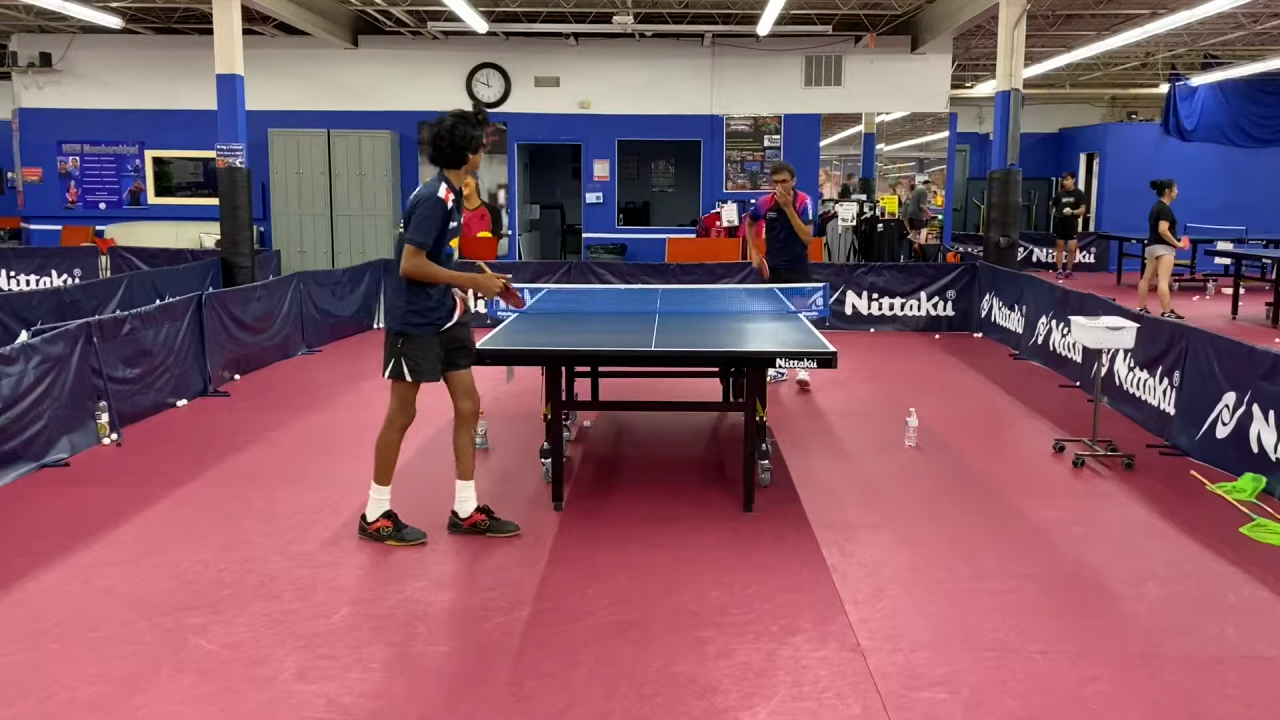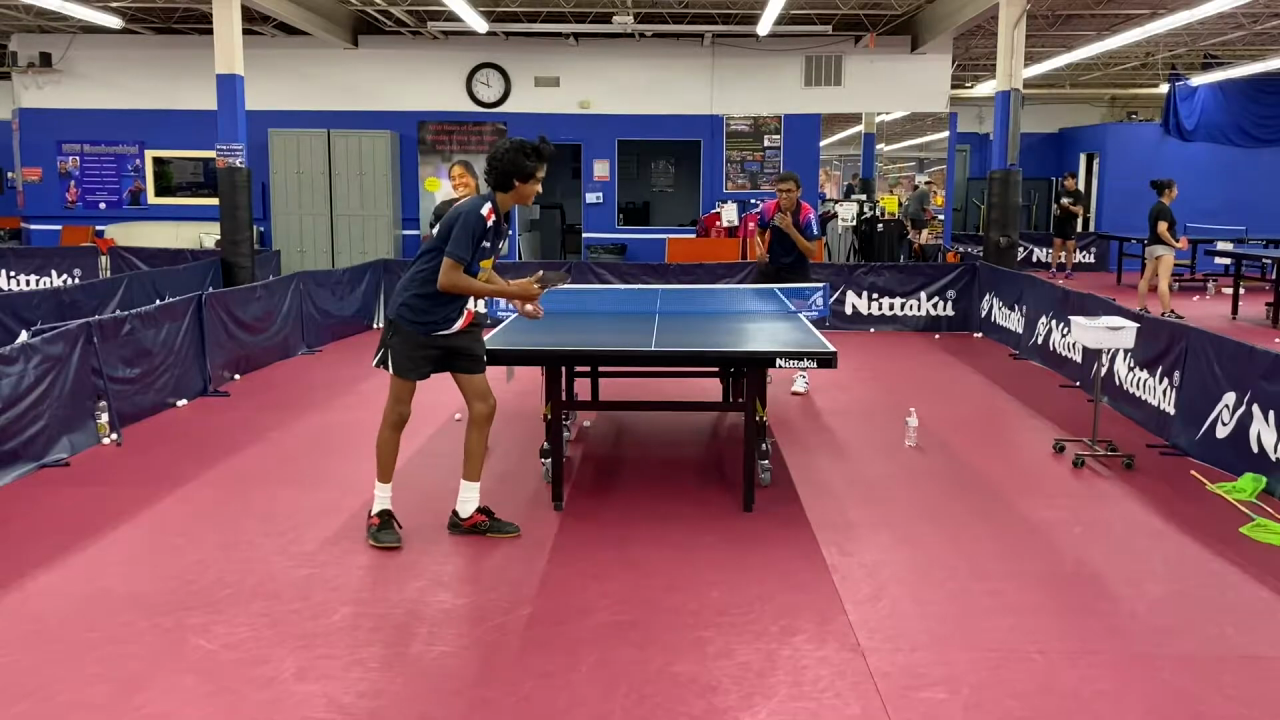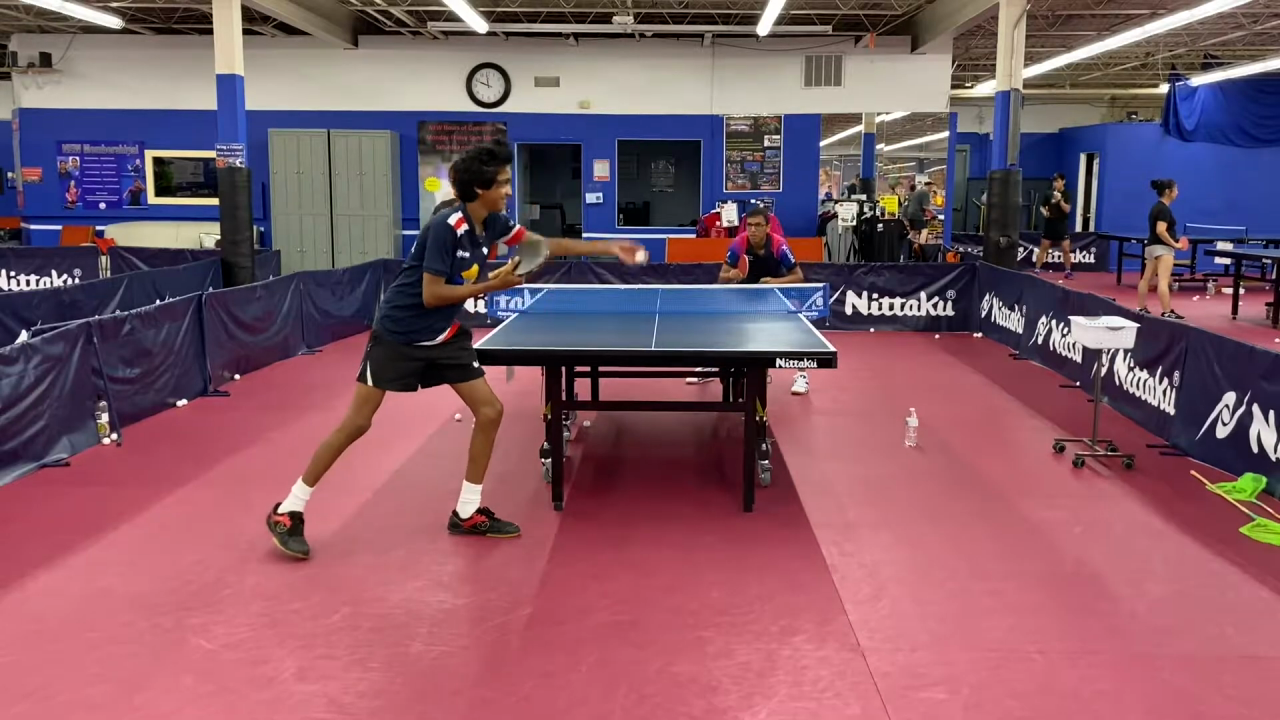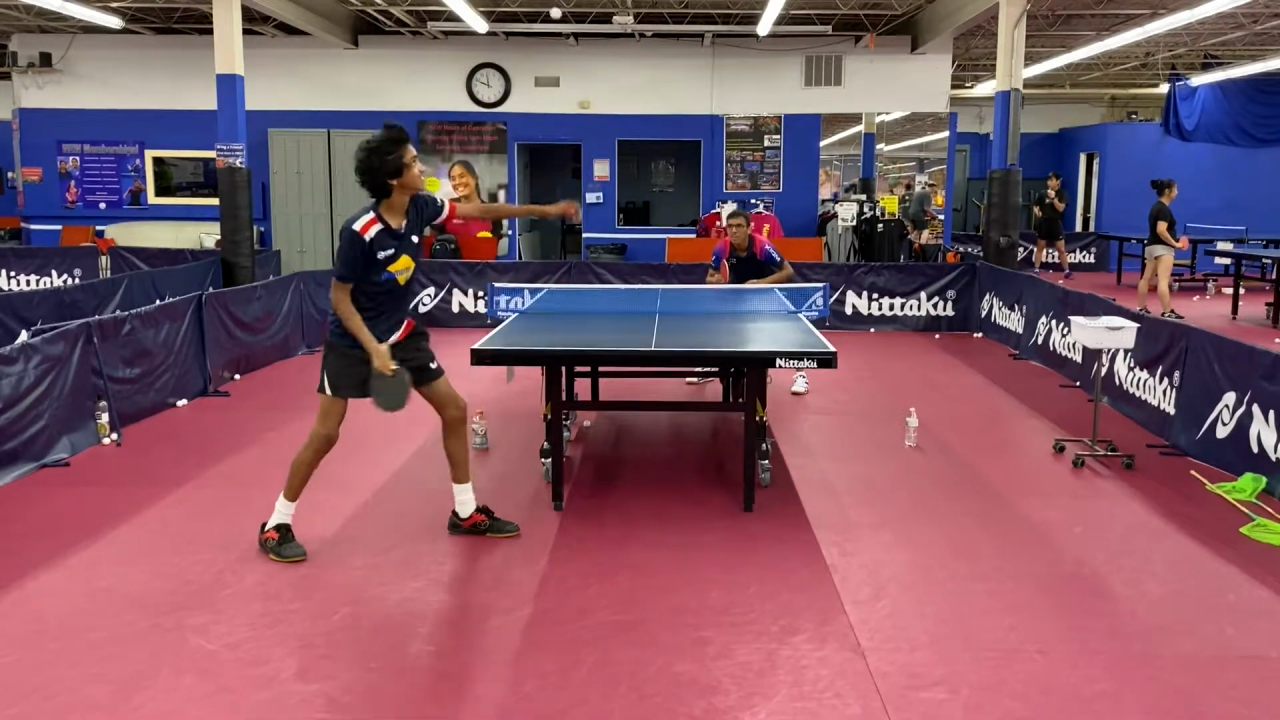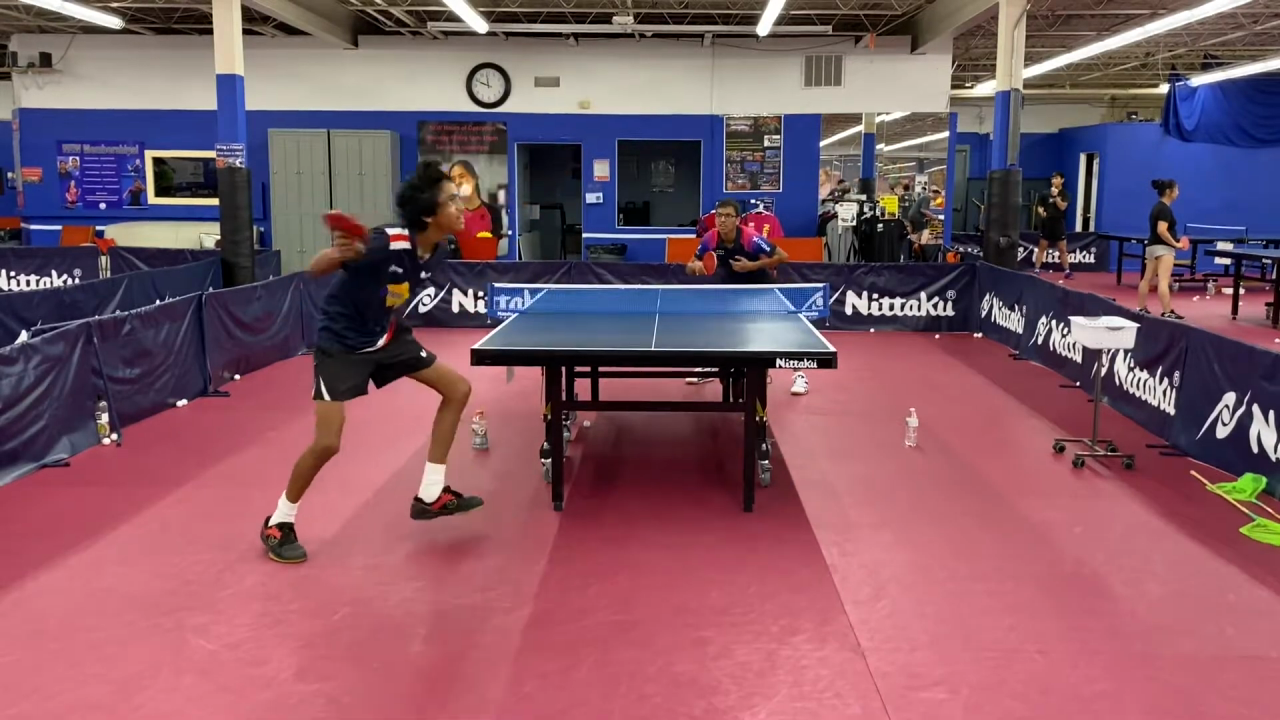
dt=0.4s
person 1, frame 1
left shoulder: (449, 194)
right shoulder: (433, 199)
right elbow: (410, 265)
left wrist: (468, 286)
right wrist: (471, 281)
left hip: (445, 319)
right hip: (415, 323)
left knee: (468, 406)
right knee: (402, 415)
left ankle: (466, 510)
right ankle: (375, 515)
person 1, frame 2
left shoulder: (499, 218)
right shoulder: (474, 215)
right elbow: (447, 280)
left wrist: (519, 295)
right wrist: (508, 292)
left hip: (456, 323)
right hip: (415, 320)
left knee: (483, 407)
right knee: (397, 413)
left ankle: (467, 511)
right ankle: (380, 510)
person 1, frame 3
left shoulder: (493, 222)
right shoulder: (445, 228)
left elbow: (544, 245)
right elbow: (431, 295)
left wrist: (603, 247)
right wrist: (490, 285)
left hip: (444, 336)
right hip: (399, 334)
left knee: (490, 412)
right knee: (356, 423)
left ankle: (467, 511)
right ankle: (289, 511)
person 1, frame 4
left shoulder: (420, 207)
right shoulder: (358, 232)
left elbow: (479, 211)
right elbow: (340, 297)
left wrist: (544, 210)
right wrist: (371, 348)
left hip: (400, 333)
right hip: (352, 341)
left knee: (455, 411)
right knee: (325, 433)
left ankle: (466, 512)
right ankle: (277, 524)
person 1, frame 5
left shoulder: (439, 247)
right shoulder: (386, 242)
right elbow: (316, 267)
right wrist: (342, 252)
left hip: (384, 335)
right hip: (341, 342)
left knee: (458, 388)
right knee: (327, 442)
left ankle: (431, 494)
right ankle: (279, 523)
person 2, frame 1
left shoulder: (804, 202)
right shoulder: (764, 203)
left elbow: (807, 237)
right elbow: (748, 223)
left wrist: (788, 208)
right wrist: (753, 252)
left hip: (797, 269)
right hip: (772, 268)
left ankle: (803, 367)
right ankle: (779, 366)
person 2, frame 2
left shoulder: (808, 214)
right shoulder: (768, 209)
left elbow: (812, 253)
right elbow: (759, 234)
left wrist: (790, 229)
right wrist: (759, 251)
left hip: (796, 272)
right hip: (770, 267)
left ankle: (801, 374)
person 2, frame 3
left shoulder: (779, 245)
right shoulder: (738, 244)
left elbow: (798, 276)
right elbow: (721, 277)
left wrist: (775, 281)
right wrist: (731, 275)
left ankle: (801, 374)
right ankle: (710, 366)
person 2, frame 4
left shoulder: (762, 246)
right shoulder: (722, 248)
left elbow: (789, 272)
right elbow: (709, 279)
left wrist: (762, 282)
right wrist: (716, 281)
left ankle: (800, 375)
right ankle: (710, 366)
person 2, frame 5
left shoulder: (751, 238)
right shoulder: (710, 239)
left elbow: (782, 256)
right elbow: (689, 267)
left wrist: (751, 266)
right wrist: (696, 266)
left hip: (759, 284)
right hip: (731, 284)
left ankle: (799, 375)
right ankle: (709, 367)
